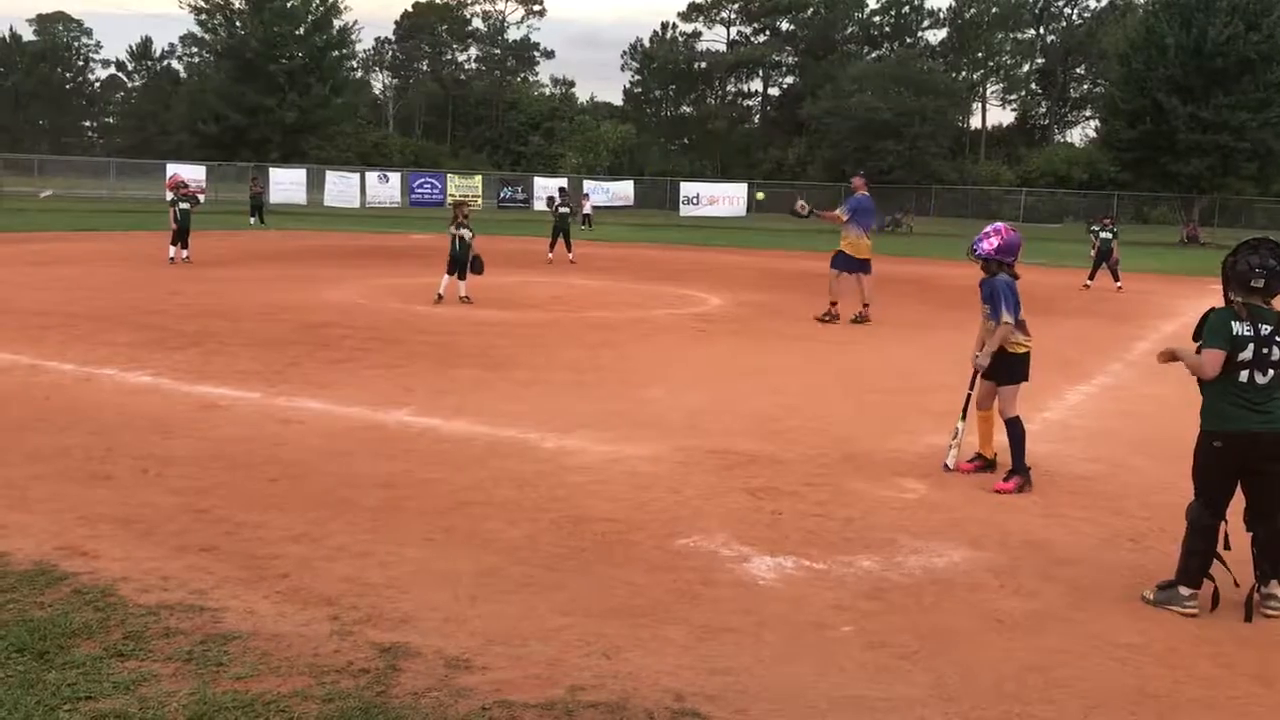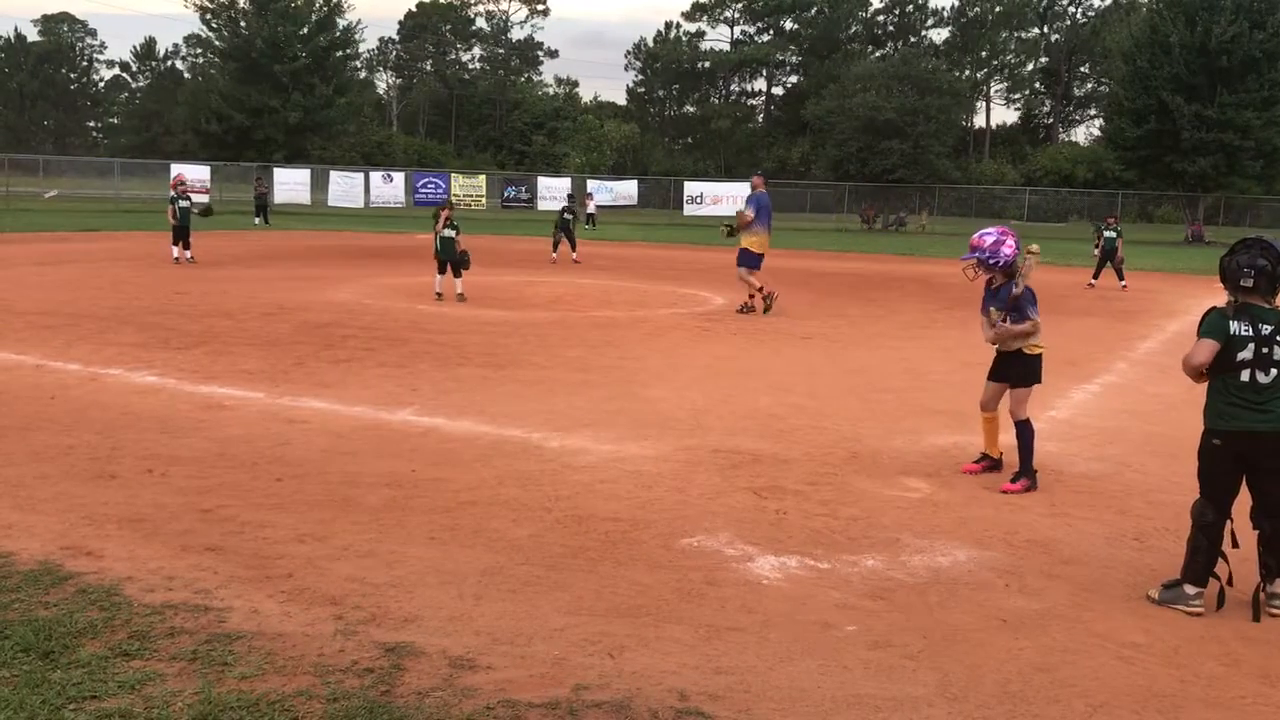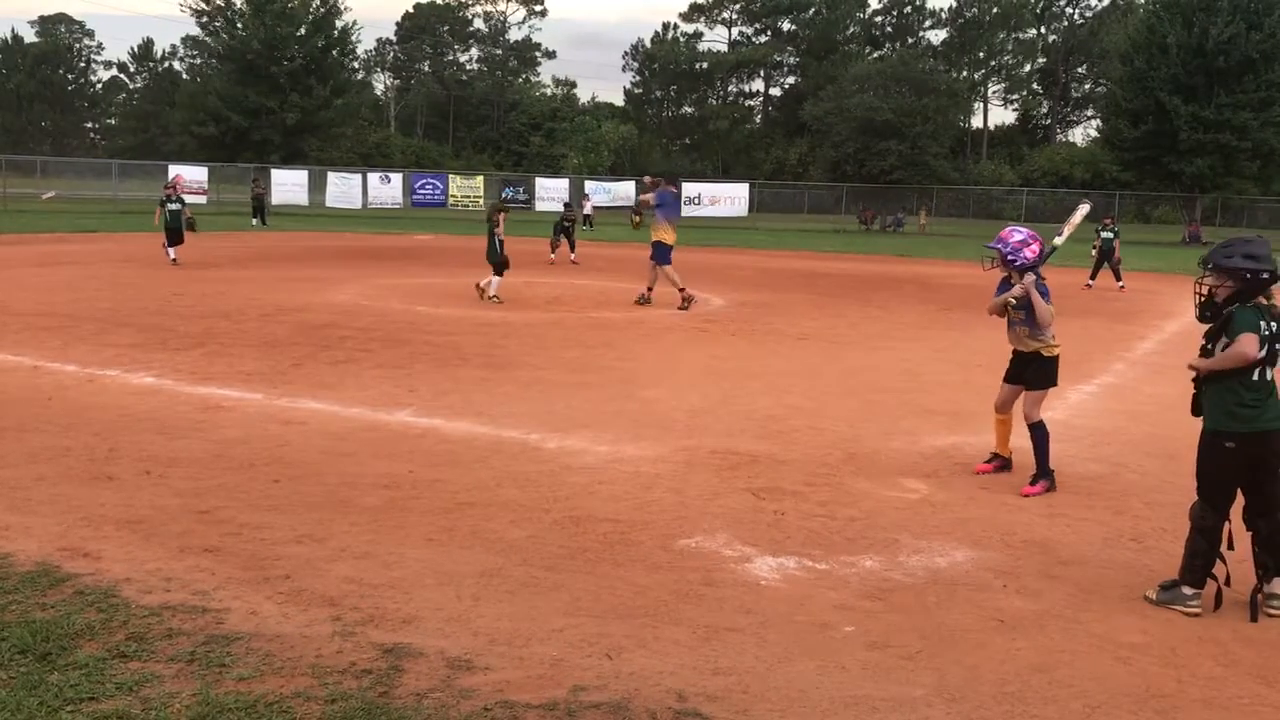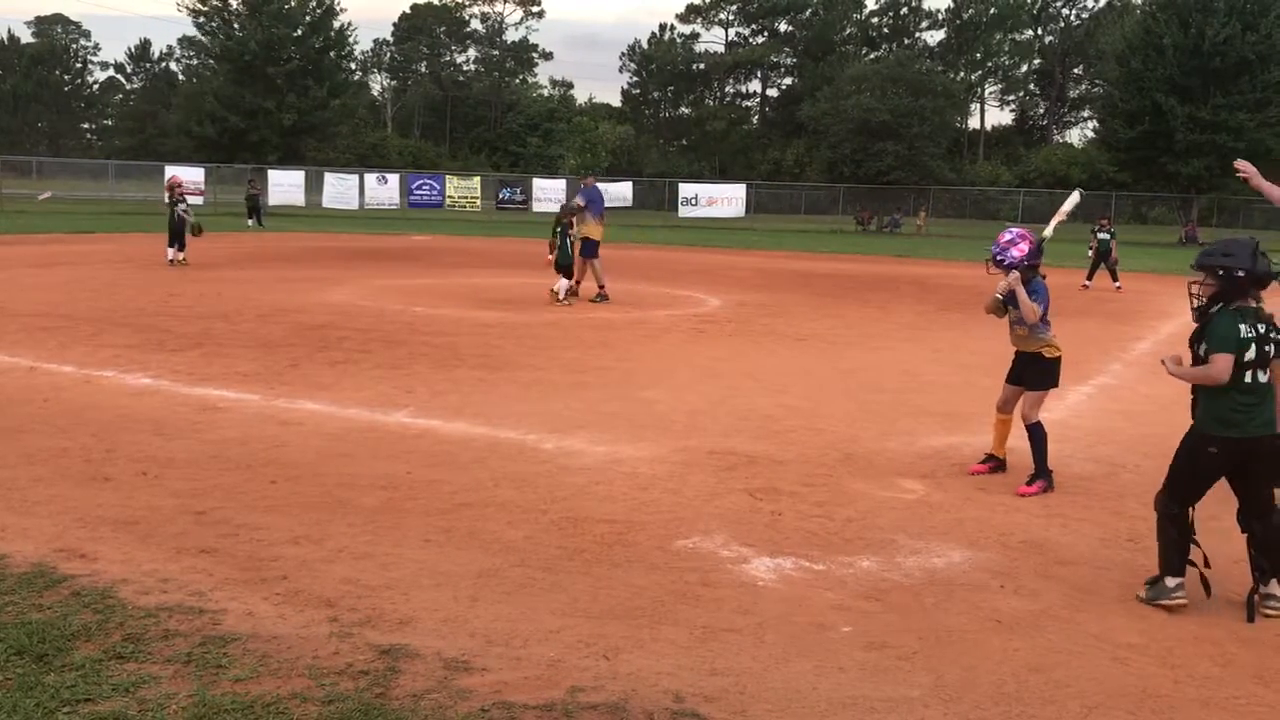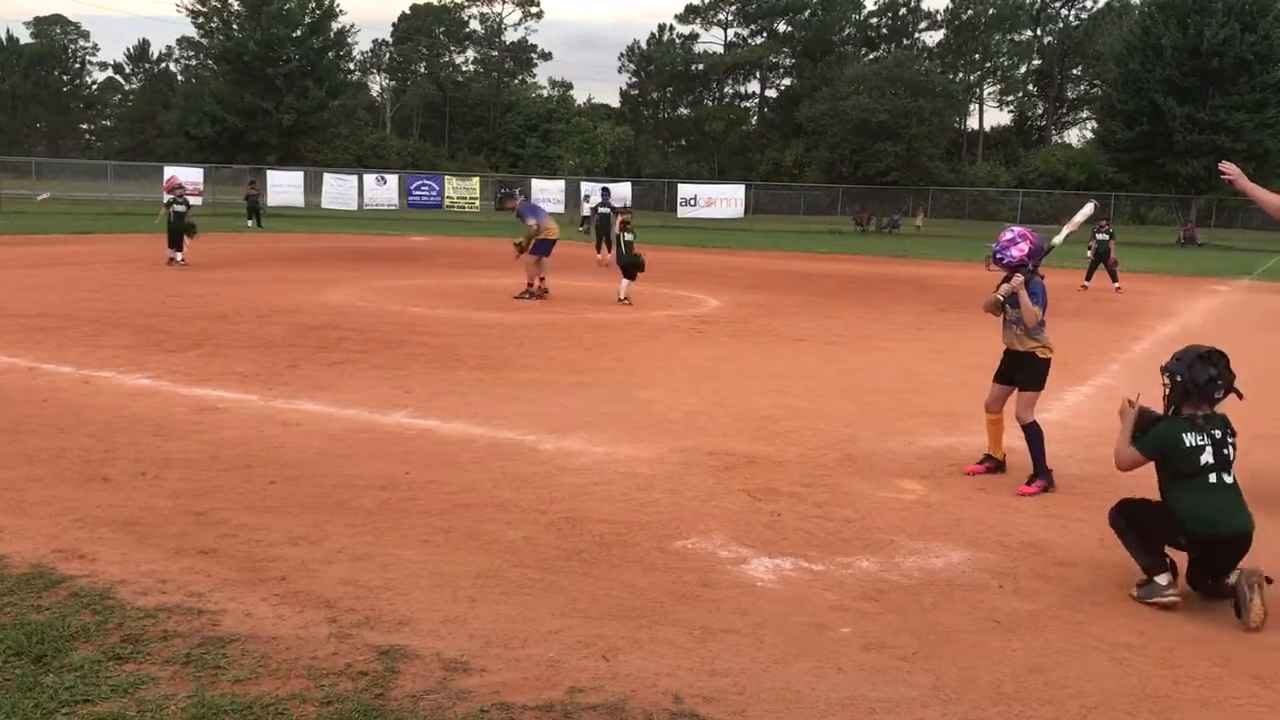
dt=1s
person 1, frame 1
left shoulder: (1222, 318)
left elbow: (1208, 369)
left wrist: (1178, 354)
left hip: (1224, 433)
left knee: (1207, 511)
left ankle: (1186, 589)
person 1, frame 2
left shoulder: (1222, 318)
left elbow: (1195, 360)
left wrist: (1200, 375)
left hip: (1225, 432)
left knee: (1211, 510)
left ankle: (1191, 588)
person 1, frame 3
left shoulder: (1240, 316)
left elbow: (1247, 350)
left wrist: (1204, 363)
left hip: (1229, 432)
left knee: (1210, 510)
left ankle: (1189, 589)
person 1, frame 4
left shoulder: (1222, 320)
left elbow: (1219, 373)
left wrist: (1179, 370)
left hip: (1217, 433)
left knee: (1173, 500)
left ankle: (1171, 581)
person 1, frame 5
left shoulder: (1167, 431)
right shoulder: (1223, 425)
left elbow: (1123, 461)
left wrist: (1129, 421)
left hip: (1199, 530)
right hip: (1239, 534)
left knee: (1123, 514)
right knee: (1204, 575)
left ankle: (1161, 582)
right ankle: (1237, 579)
person 2, frame 1
left shoulder: (1001, 283)
right shoulder: (988, 281)
left elbow: (1006, 325)
left wrist: (986, 355)
right wrist: (977, 350)
left hip: (1012, 353)
right hip: (997, 351)
left knee: (1007, 410)
right knee: (982, 403)
left ankle: (1020, 472)
right ankle: (986, 456)
person 2, frame 2
left shoulder: (1018, 289)
right shoulder: (991, 285)
left elbow: (1035, 325)
right elbow: (985, 317)
left wrist: (1010, 330)
right wrist: (988, 333)
left hip: (1025, 355)
right hip: (1004, 353)
left knee: (1017, 411)
right knee: (987, 404)
left ankle: (1027, 475)
right ankle: (992, 456)
person 2, frame 3
left shoulder: (1037, 286)
right shoulder: (1007, 282)
left elbow: (1047, 321)
right elbow: (992, 310)
left wrist: (1032, 291)
right wrist: (1007, 296)
left hip: (1041, 356)
right hip: (1020, 354)
left knee: (1031, 414)
right knee: (1001, 405)
left ankle: (1045, 476)
right ankle: (1002, 456)
person 2, frame 4
left shoulder: (1036, 285)
right shoulder: (1011, 284)
left elbow: (1031, 317)
right elbow: (991, 310)
left wrist: (1018, 287)
right wrist: (999, 292)
left hip: (1043, 356)
right hip: (1023, 354)
left knee: (1029, 413)
right knee: (1003, 406)
left ankle: (1043, 476)
right ankle: (997, 457)
person 2, frame 5
left shoulder: (1034, 285)
right shoulder: (1009, 281)
left elbow: (1032, 321)
right elbow: (988, 308)
left wrist: (1021, 289)
right wrist: (999, 295)
left hip: (1034, 356)
right hip: (1013, 353)
left knee: (1023, 414)
right knee: (992, 405)
left ankle: (1042, 475)
right ankle: (995, 457)
